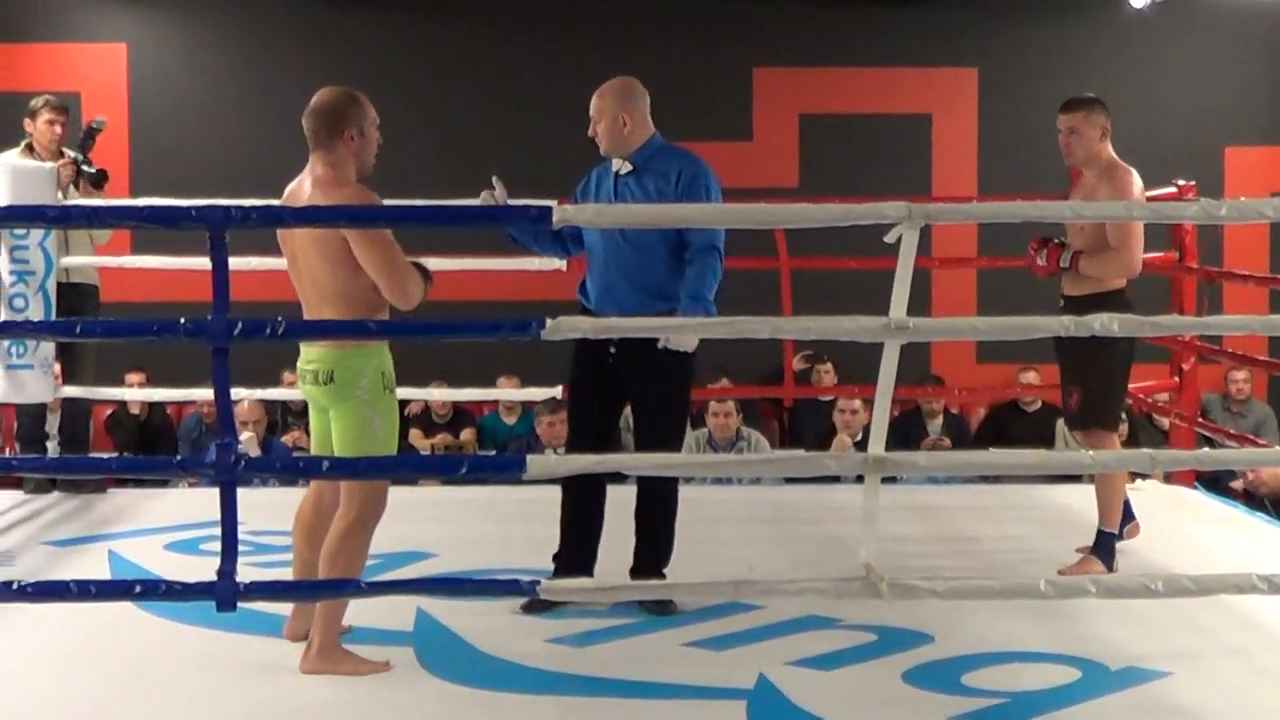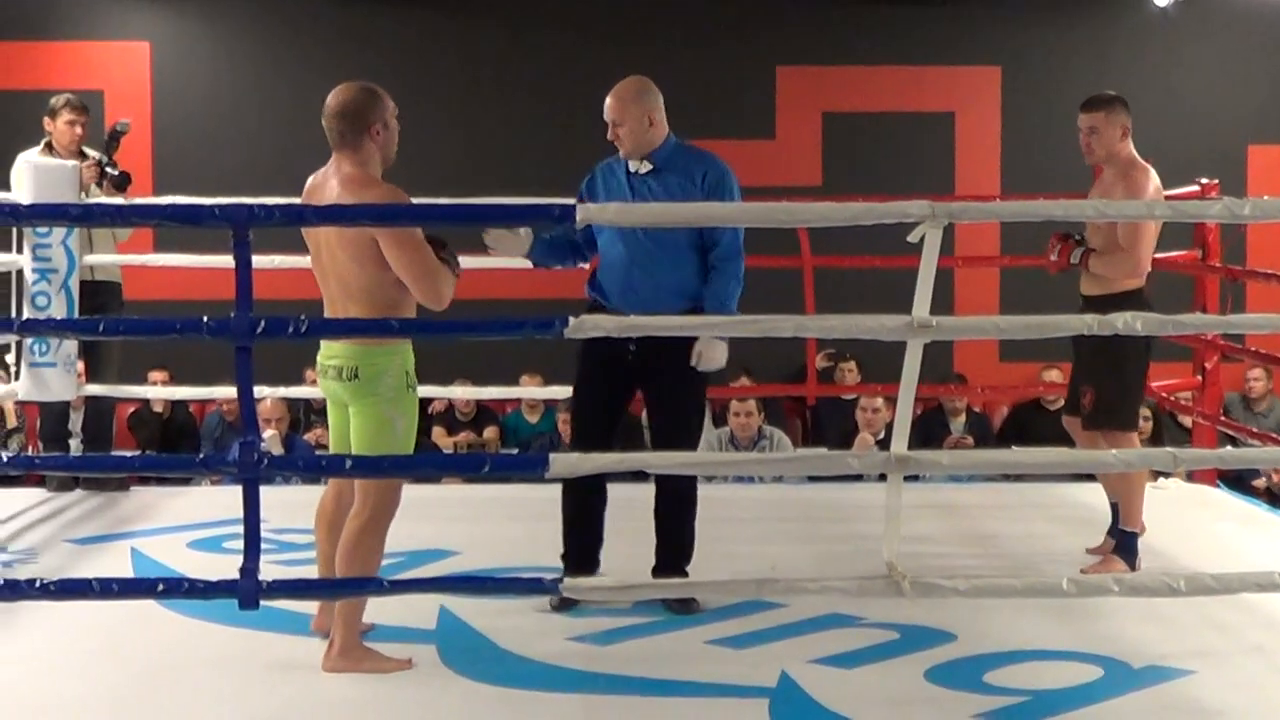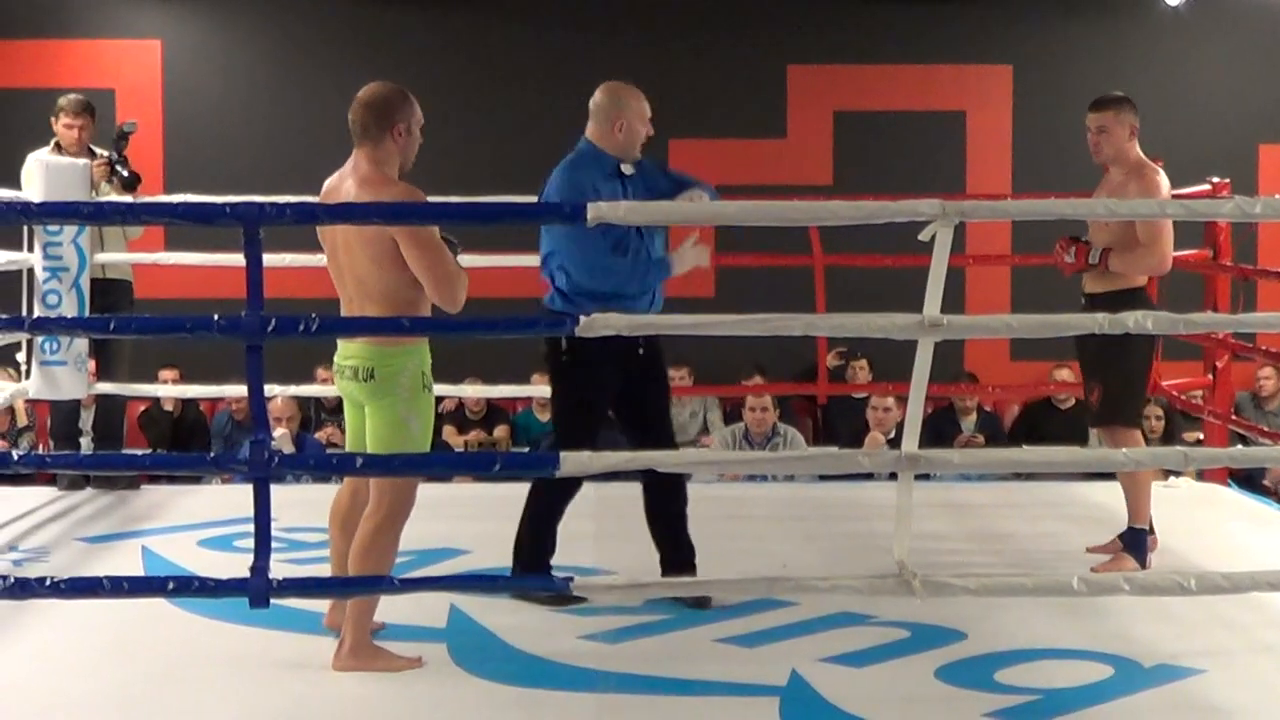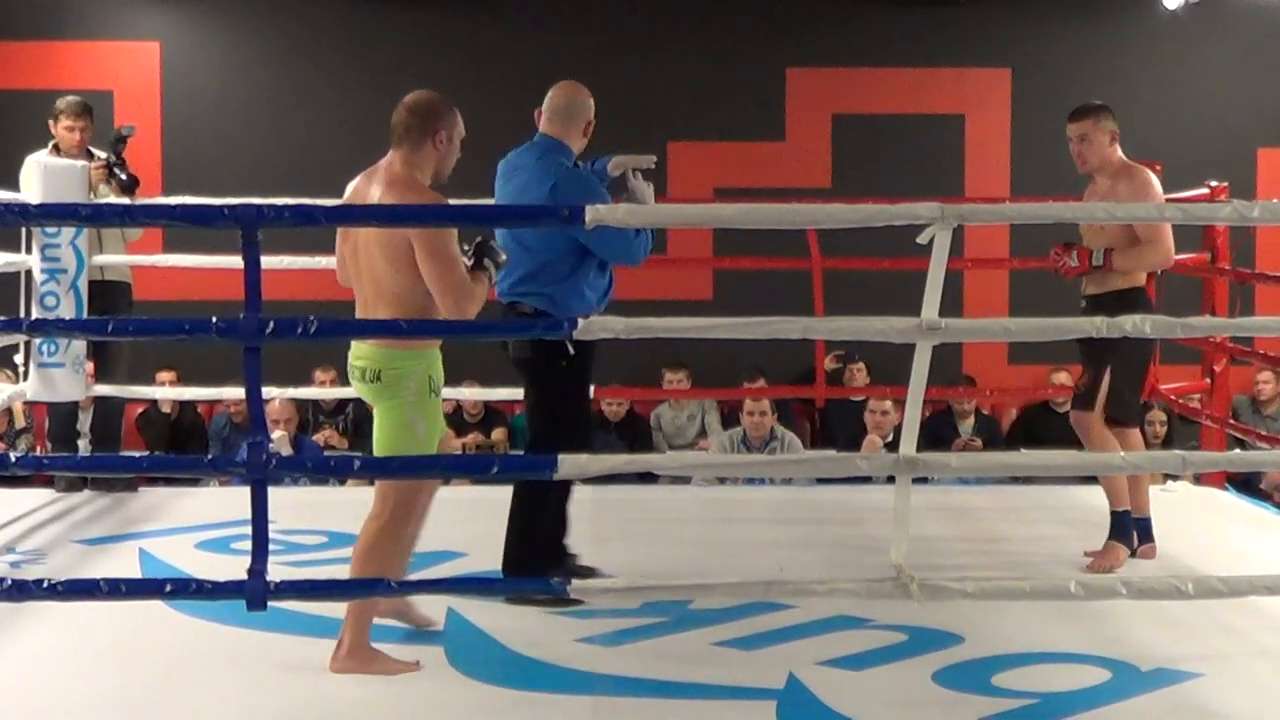
dt=0.4s
person 1, frame 1
left shoulder: (295, 194)
right shoulder: (351, 199)
right elbow: (407, 292)
left wrist: (385, 275)
right wrist: (417, 274)
left hip: (316, 358)
right hip: (357, 364)
left knee: (326, 488)
right knee: (363, 502)
left ankle: (303, 614)
right ankle: (324, 647)
person 1, frame 2
left shoulder: (317, 187)
right shoulder: (383, 200)
right elbow: (434, 295)
left wrist: (418, 253)
right wrist: (447, 261)
left hip: (335, 352)
right hip: (378, 361)
left knee: (343, 485)
right knee: (377, 500)
left ankle: (329, 610)
right ankle: (345, 644)
person 1, frame 3
left shoulder: (333, 189)
right shoulder: (399, 198)
right elbow: (450, 297)
left wrist: (429, 252)
right wrist: (450, 258)
left hip: (353, 353)
right hip: (395, 362)
left knee: (358, 484)
right knee: (391, 502)
left ankle: (341, 606)
right ankle: (355, 644)
person 1, frame 4
left shoulder: (359, 186)
right shoulder: (423, 204)
right elbow: (460, 308)
right wrist: (485, 267)
left hip: (374, 352)
right hip: (406, 365)
left knee: (429, 470)
right knee: (396, 504)
left ankle: (389, 592)
right ankle: (352, 645)
person 2, frame 1
left shoulder: (687, 173)
right shoulder: (597, 179)
left elbow: (706, 254)
right elbow: (565, 241)
left wrist: (691, 314)
left hip: (661, 338)
right hip: (597, 334)
left knee: (658, 459)
right knee: (583, 455)
left ankle: (649, 576)
right ankle: (571, 572)
person 2, frame 2
left shoulder: (707, 175)
right shoulder: (602, 178)
left elbow: (727, 258)
right elbow: (578, 246)
left wrist: (715, 328)
right wrist: (530, 246)
left hip: (677, 335)
right hip: (607, 331)
left knee: (675, 458)
right knee: (587, 450)
left ankle: (671, 573)
right ankle: (579, 570)
person 2, frame 3
left shoulder: (636, 171)
right shoulder: (575, 185)
left elbow: (681, 189)
right elbow: (597, 271)
left wrist: (695, 194)
right wrist: (669, 265)
left hip: (637, 336)
right hip: (584, 339)
left knee: (659, 453)
right knee: (570, 457)
left ankle: (678, 567)
right ankle: (529, 570)
person 2, frame 4
left shoulder: (513, 166)
right shoulder: (568, 181)
right elbow: (628, 249)
left wrist: (606, 171)
right wrist: (642, 207)
left hip: (524, 322)
right hip: (554, 333)
left knee: (553, 442)
right knee: (556, 450)
left ankle: (543, 552)
right ankle: (524, 570)
person 3, frame 1
left shoulder: (1121, 183)
right shoulder: (1086, 182)
left elbow: (1128, 263)
left wrist: (1065, 260)
right wrist: (1052, 253)
left hip: (1104, 315)
right hip: (1077, 313)
left knee: (1099, 430)
right knee: (1084, 428)
left ankle: (1105, 549)
right ankle: (1122, 516)
person 3, frame 2
left shoulder: (1136, 182)
right shoulder: (1108, 179)
left elbow: (1136, 263)
left wrist: (1075, 257)
right wrist: (1072, 248)
left hip: (1122, 315)
right hip: (1097, 312)
left knee: (1118, 430)
right knee: (1078, 421)
left ankle: (1126, 548)
right ankle: (1122, 517)
person 3, frame 3
left shoulder: (1147, 181)
right shoulder: (1110, 180)
left elbow: (1159, 259)
left wrist: (1093, 257)
right wrist: (1077, 253)
left hip: (1126, 313)
right hip: (1097, 310)
left knee: (1120, 428)
right knee: (1114, 426)
left ankle: (1136, 546)
right ankle: (1139, 528)
person 3, frame 4
left shoulder: (1137, 182)
right shoulder: (1094, 189)
left elbow: (1162, 253)
left wrist: (1095, 258)
right wrist: (1074, 259)
left hip: (1125, 313)
right hip: (1098, 312)
left knee: (1087, 415)
right knee: (1120, 424)
left ankle: (1122, 527)
right ankle: (1140, 533)
person 4, frame 1
left shoulder: (79, 166)
left elbow: (100, 236)
left wrist: (90, 199)
right wrist: (52, 187)
left hip: (79, 283)
left knee: (81, 378)
person 4, frame 2
left shoulder: (98, 163)
right shoulder: (29, 163)
left elbow: (121, 233)
left wrist: (113, 197)
right wrist: (76, 187)
left hip: (104, 282)
left knee: (105, 377)
person 4, frame 3
left shoulder: (109, 163)
right shoulder: (38, 163)
left elbow: (133, 231)
left wrist: (123, 194)
right wrist: (86, 186)
left hip: (114, 280)
left knee: (116, 375)
person 4, frame 4
left shoulder: (107, 164)
right shoulder: (37, 165)
left elbow: (132, 233)
left wrist: (121, 194)
right wrist: (84, 187)
left hip: (113, 282)
left knee: (114, 377)
